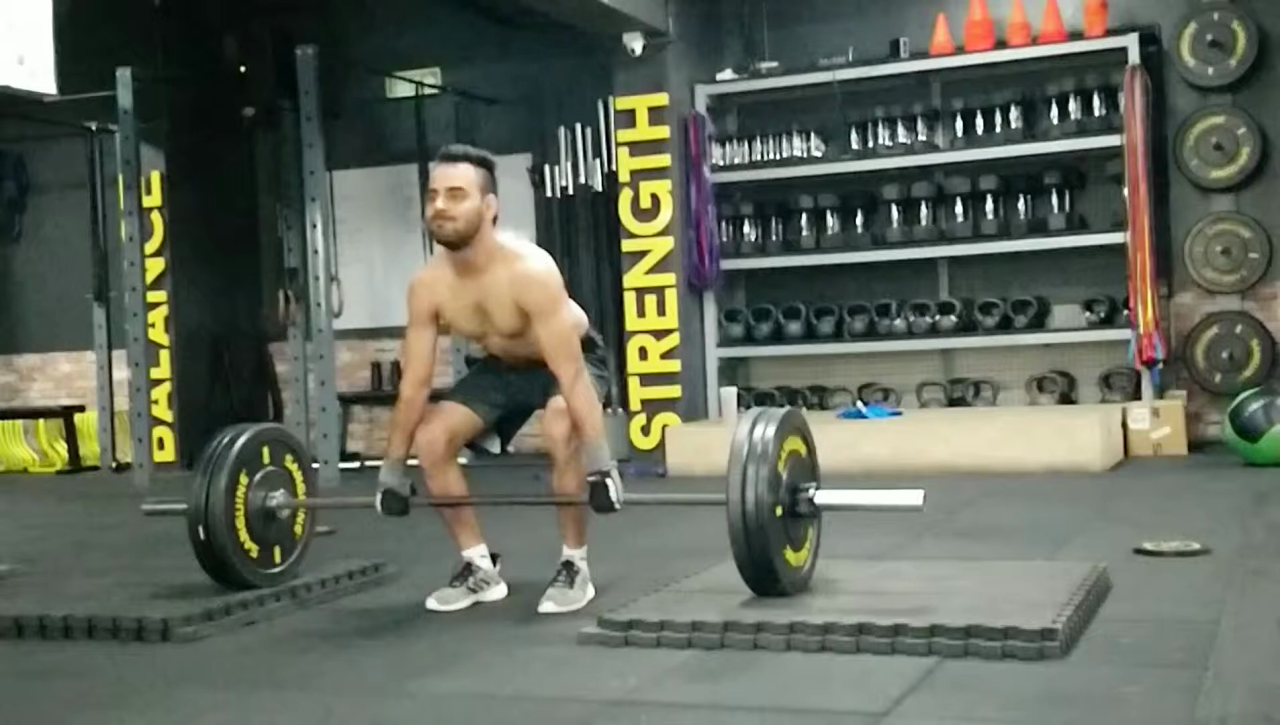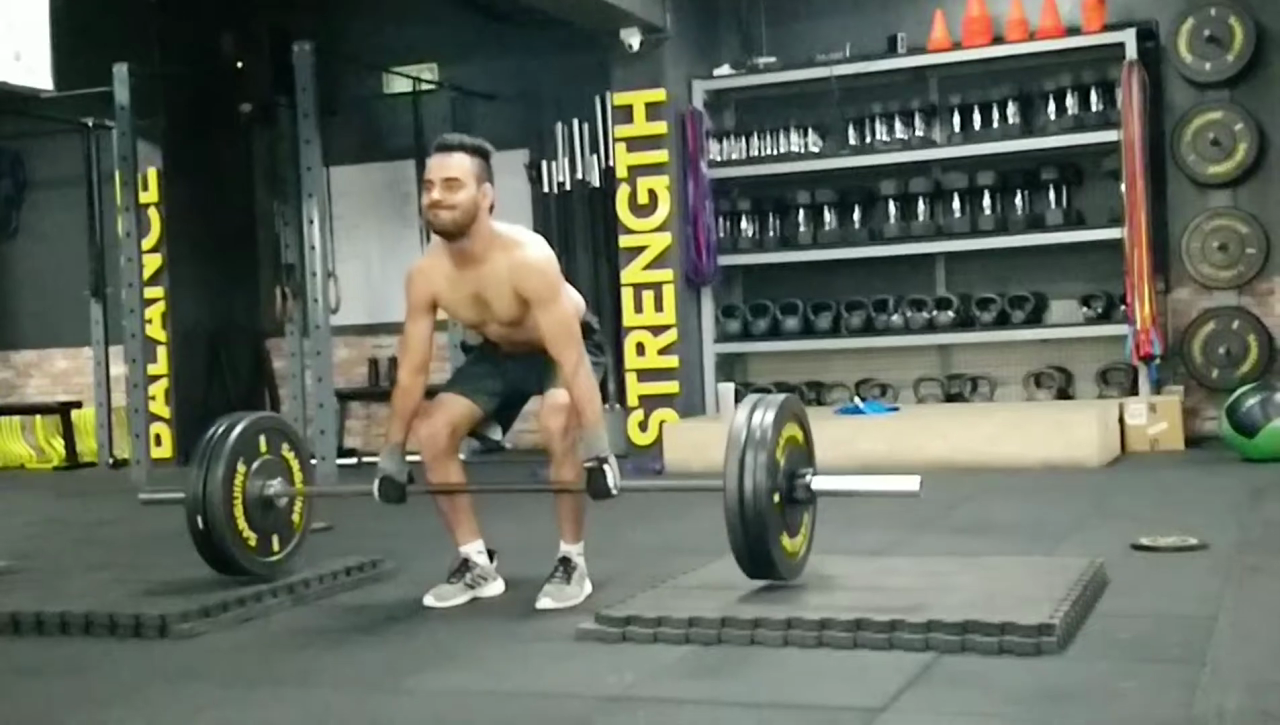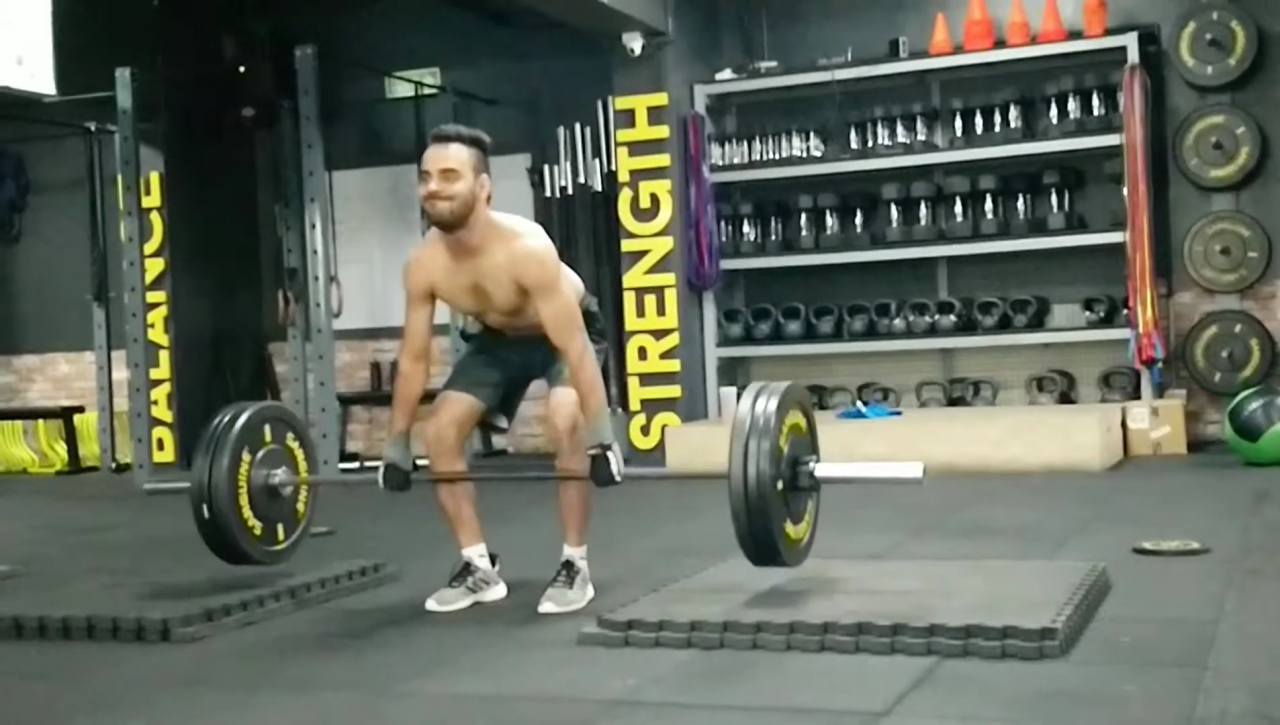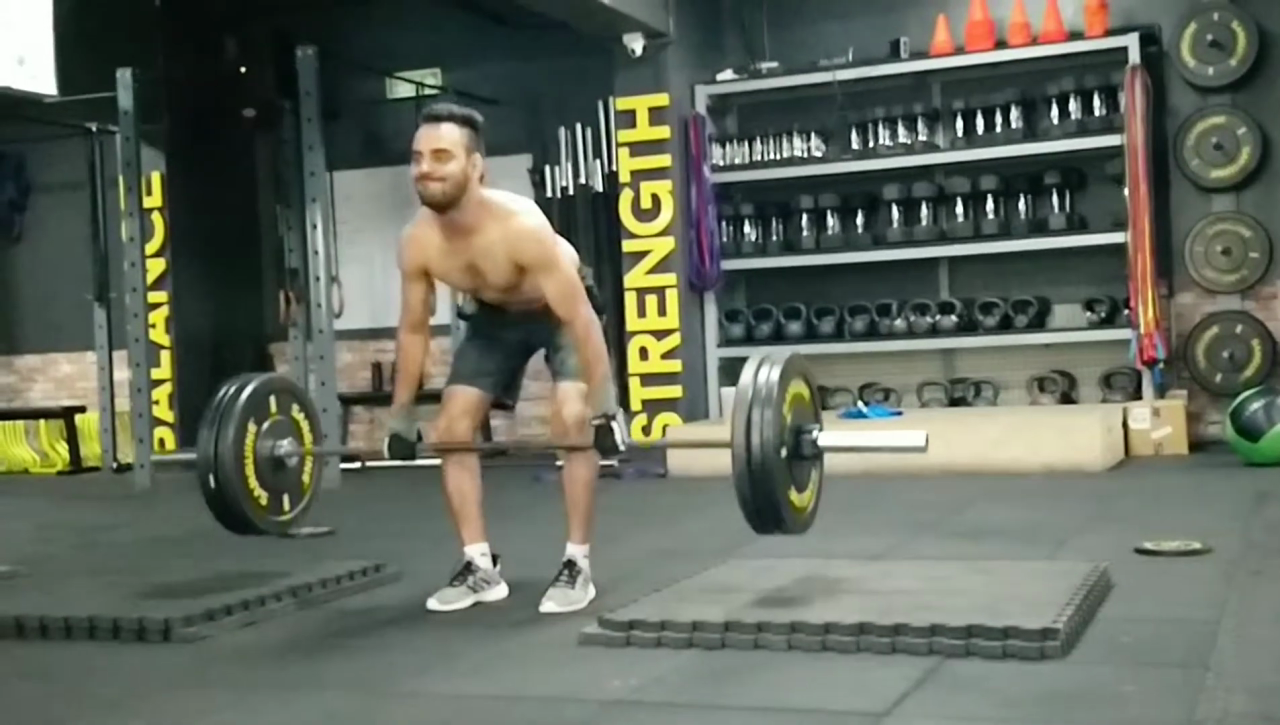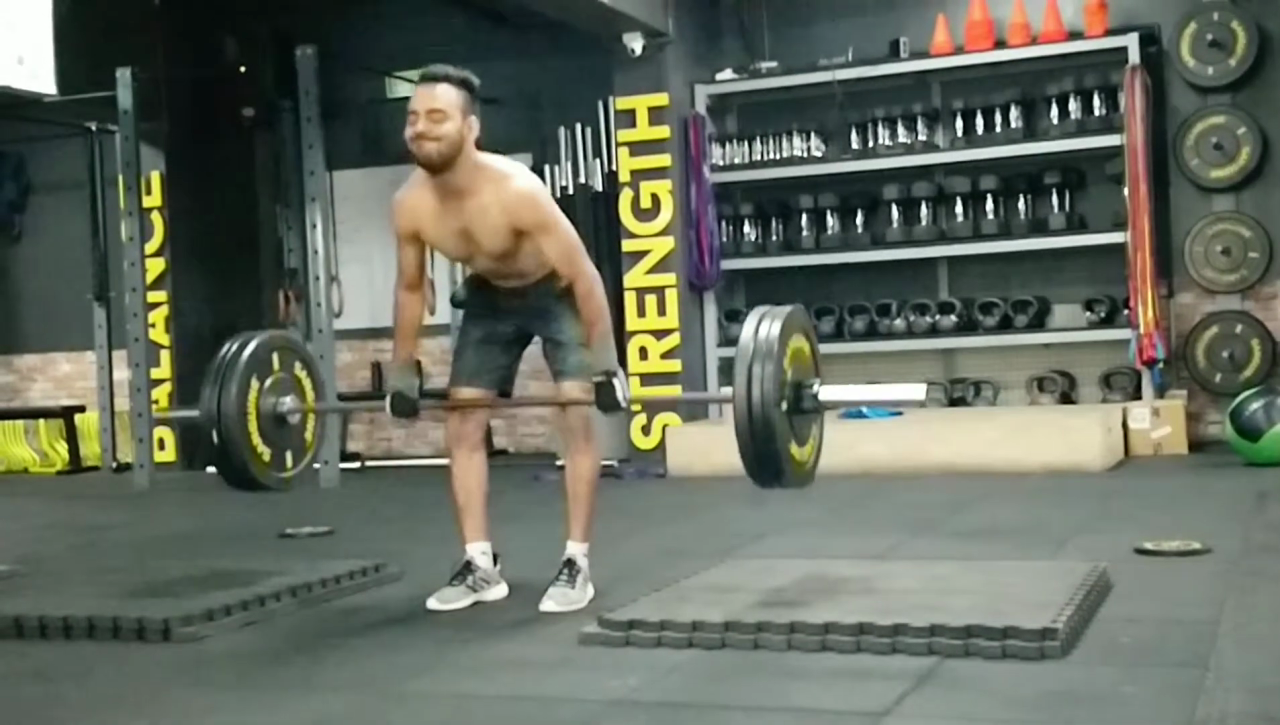
dt=0.4s
person 1, frame 1
left shoulder: (531, 272)
right shoulder: (427, 285)
left elbow: (570, 375)
right elbow: (413, 383)
left wrist: (601, 464)
right wrist: (393, 469)
left hip: (572, 360)
right hip: (501, 367)
left knee: (561, 431)
right knee: (430, 439)
left ankle: (574, 566)
right ankle: (480, 566)
person 1, frame 2
left shoulder: (529, 259)
right shoulder: (425, 274)
left elbow: (570, 360)
right elbow: (411, 370)
left wrist: (598, 449)
right wrist: (391, 456)
left hip: (567, 346)
right hip: (499, 353)
left knee: (557, 423)
right knee: (431, 432)
left ankle: (571, 562)
right ankle: (477, 563)
person 1, frame 3
left shoulder: (527, 248)
right shoulder: (423, 264)
left elbow: (574, 349)
right elbow: (413, 357)
left wrist: (602, 437)
right wrist: (396, 445)
left hip: (568, 331)
right hip: (497, 339)
left knee: (565, 422)
right knee: (440, 431)
left ankle: (574, 566)
right ankle: (479, 567)
person 1, frame 4
left shoulder: (521, 226)
right shoulder: (417, 241)
left elbow: (579, 320)
right elbow: (412, 329)
left wrist: (605, 408)
right wrist: (401, 417)
left hip: (562, 308)
right hip: (494, 315)
left knee: (572, 418)
right knee: (452, 426)
left ankle: (576, 566)
right ankle: (480, 566)
person 1, frame 5
left shoulder: (516, 190)
right shoulder: (409, 204)
left elbow: (584, 275)
right elbow: (410, 288)
left wrist: (606, 366)
right wrist: (401, 373)
left hip: (557, 292)
right hip: (489, 298)
left knee: (575, 413)
right knee: (463, 422)
left ankle: (575, 564)
right ankle: (480, 565)
